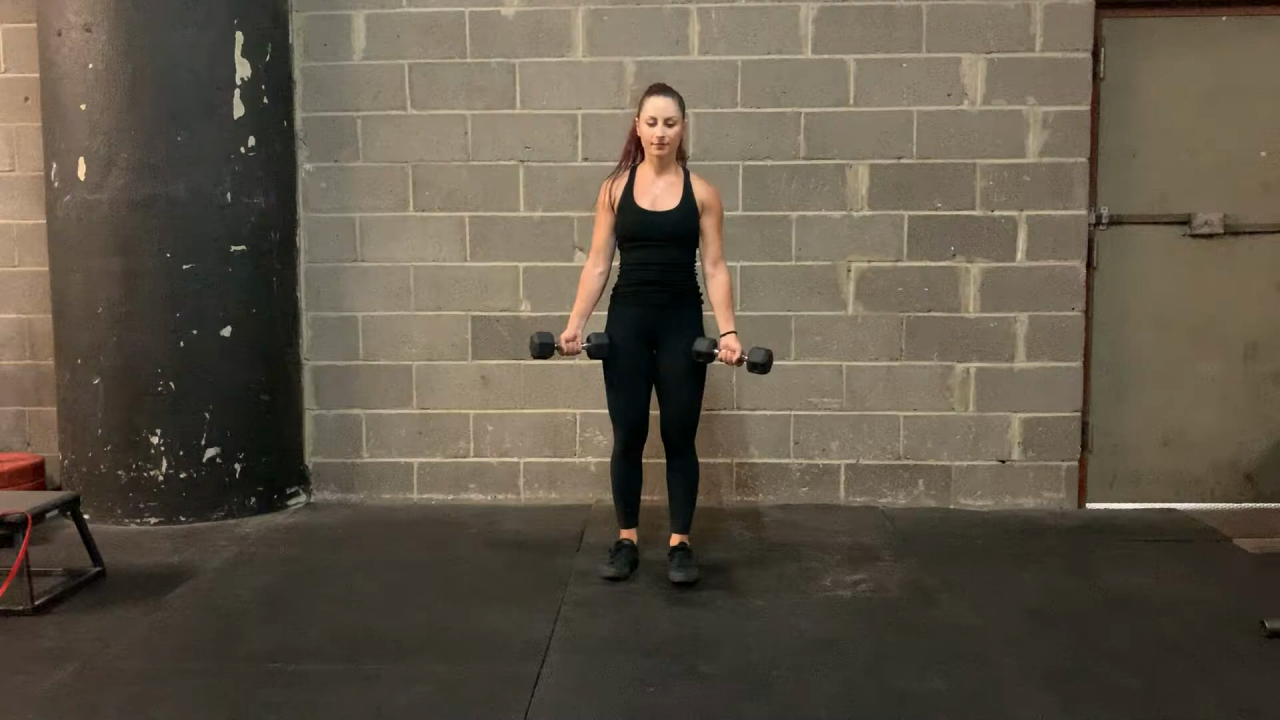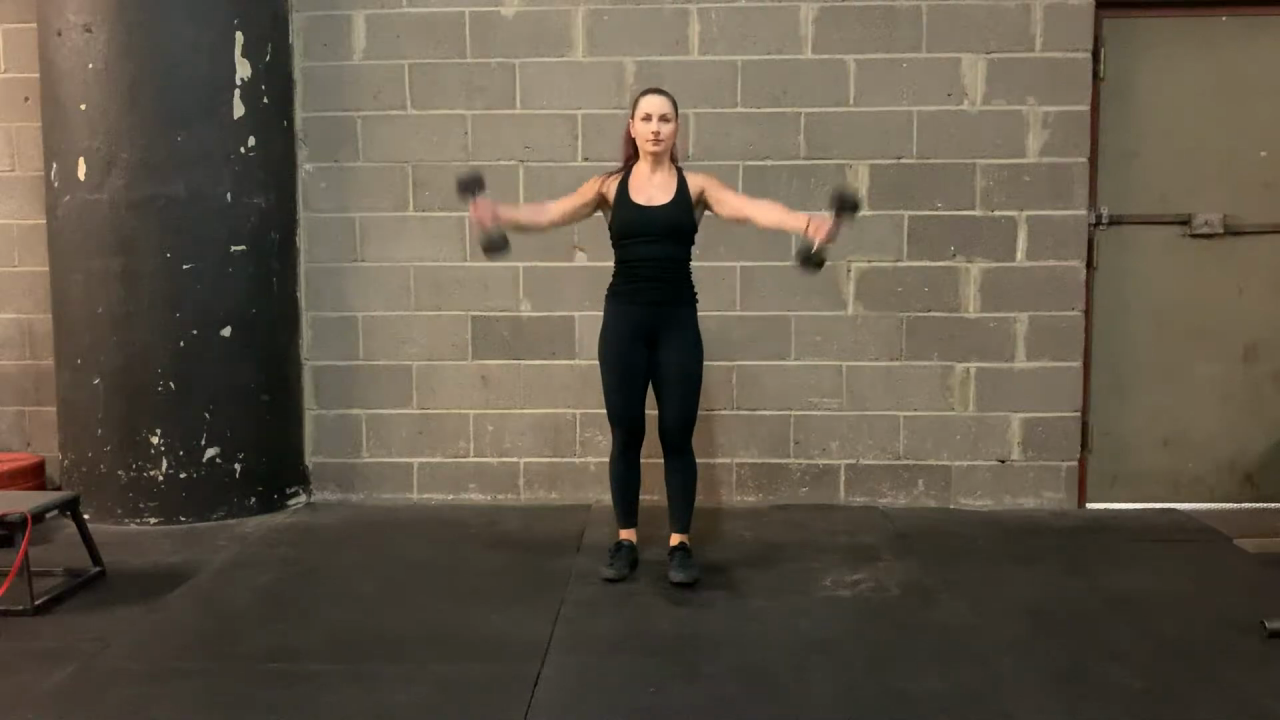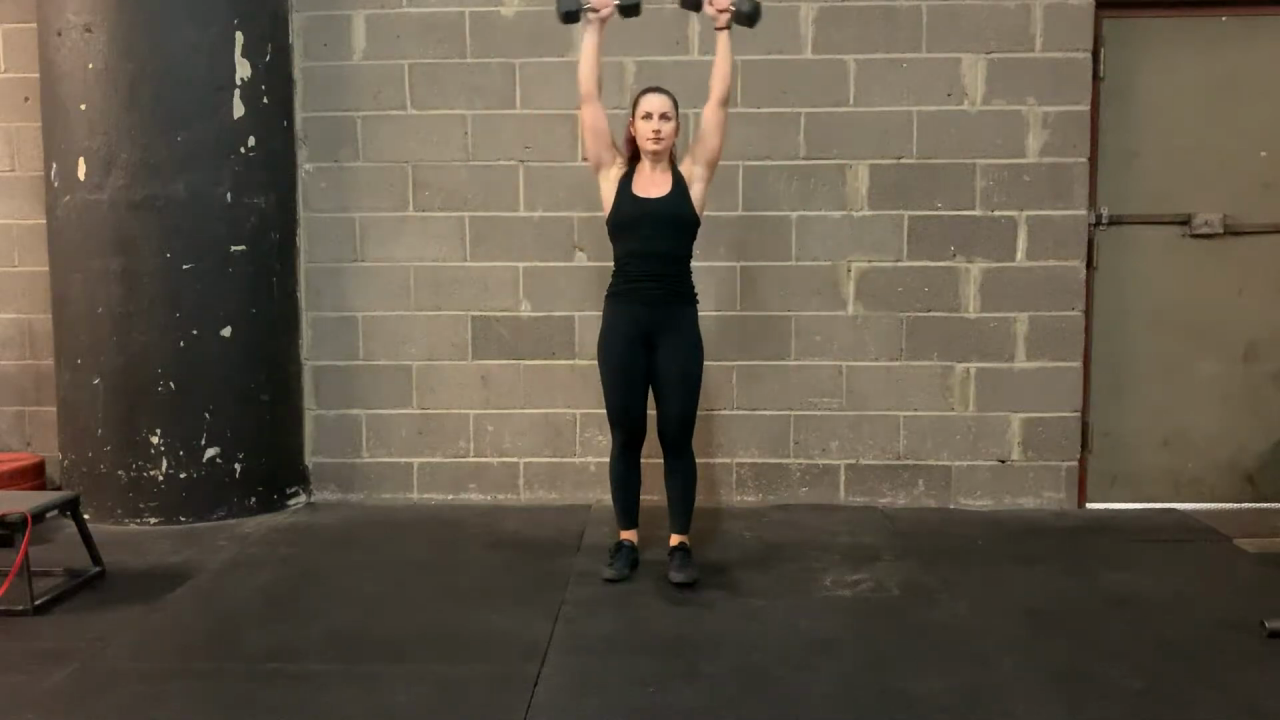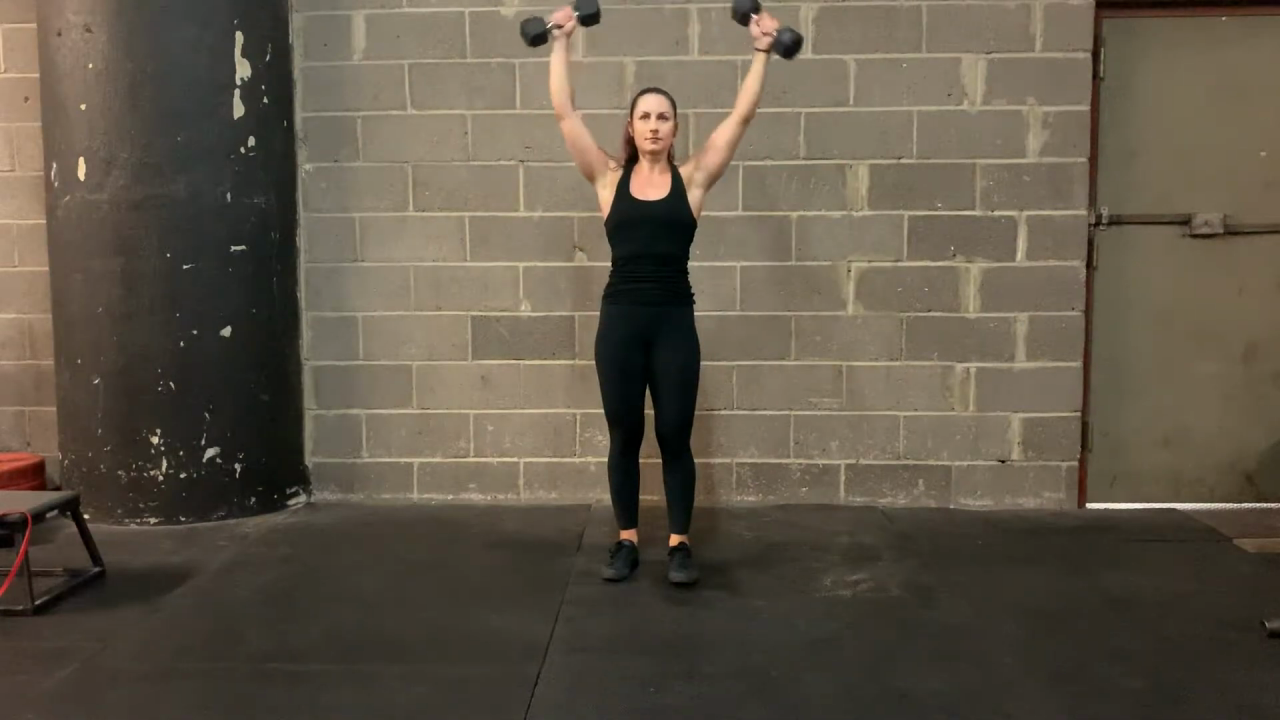
dt=0.7s
person 1, frame 1
left shoulder: (702, 192)
right shoulder: (615, 187)
left elbow: (714, 266)
right elbow: (598, 262)
left wrist: (728, 329)
right wrist: (575, 322)
left hip: (682, 320)
right hip: (627, 319)
left knee: (679, 437)
right knee: (627, 437)
left ankle: (680, 543)
right ankle: (626, 540)
person 1, frame 2
left shoulder: (695, 185)
right shoulder: (609, 185)
left elbow: (749, 207)
right elbow: (552, 211)
left wrist: (804, 223)
right wrist: (501, 215)
left hip: (677, 319)
right hip: (624, 317)
left knee: (677, 435)
right knee: (626, 434)
left ankle: (680, 543)
right ankle: (625, 539)
person 1, frame 3
left shoulder: (692, 177)
right shoulder: (612, 176)
left elbow: (720, 101)
right elbow: (588, 98)
left hip: (677, 320)
right hip: (623, 318)
left knee: (677, 437)
right knee: (626, 436)
left ankle: (680, 543)
right ankle: (626, 540)
person 1, frame 4
left shoulder: (691, 179)
right shoulder: (610, 179)
left elbow: (740, 117)
right elbow: (565, 115)
left wrist: (761, 51)
left hip: (673, 322)
right hip: (620, 320)
left knee: (675, 437)
right knee: (624, 436)
left ankle: (679, 543)
right ankle: (626, 540)
